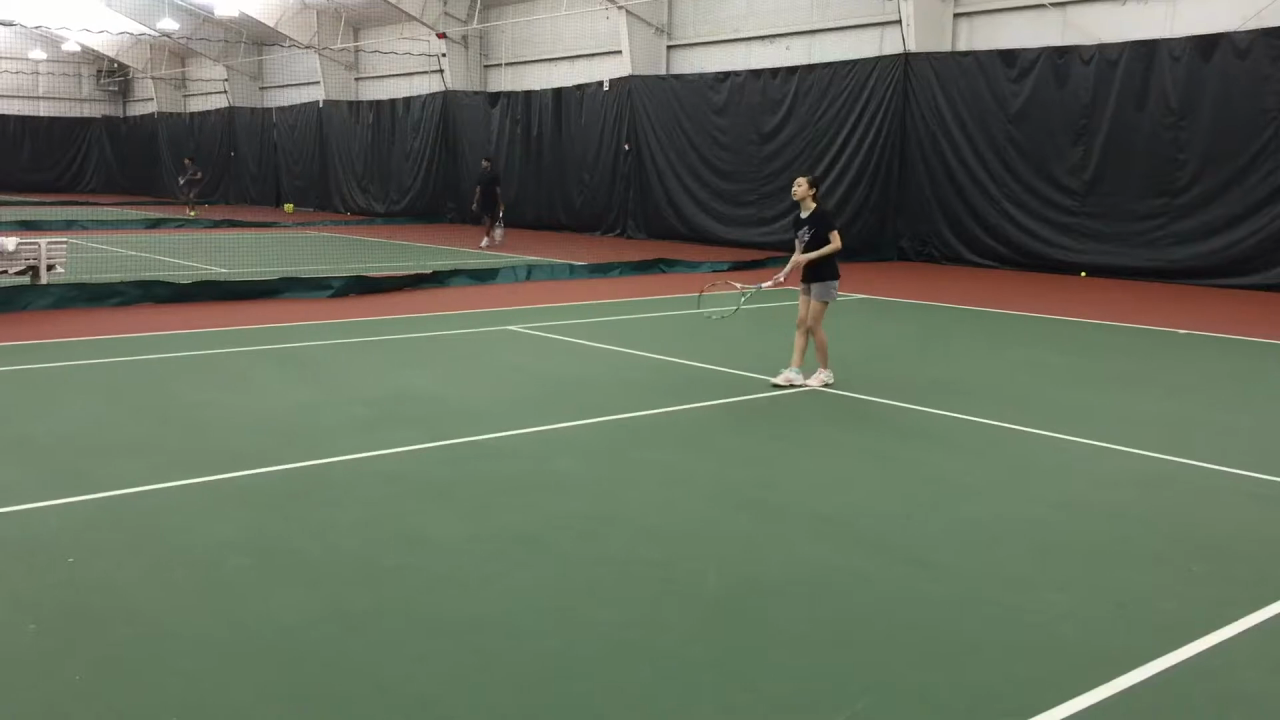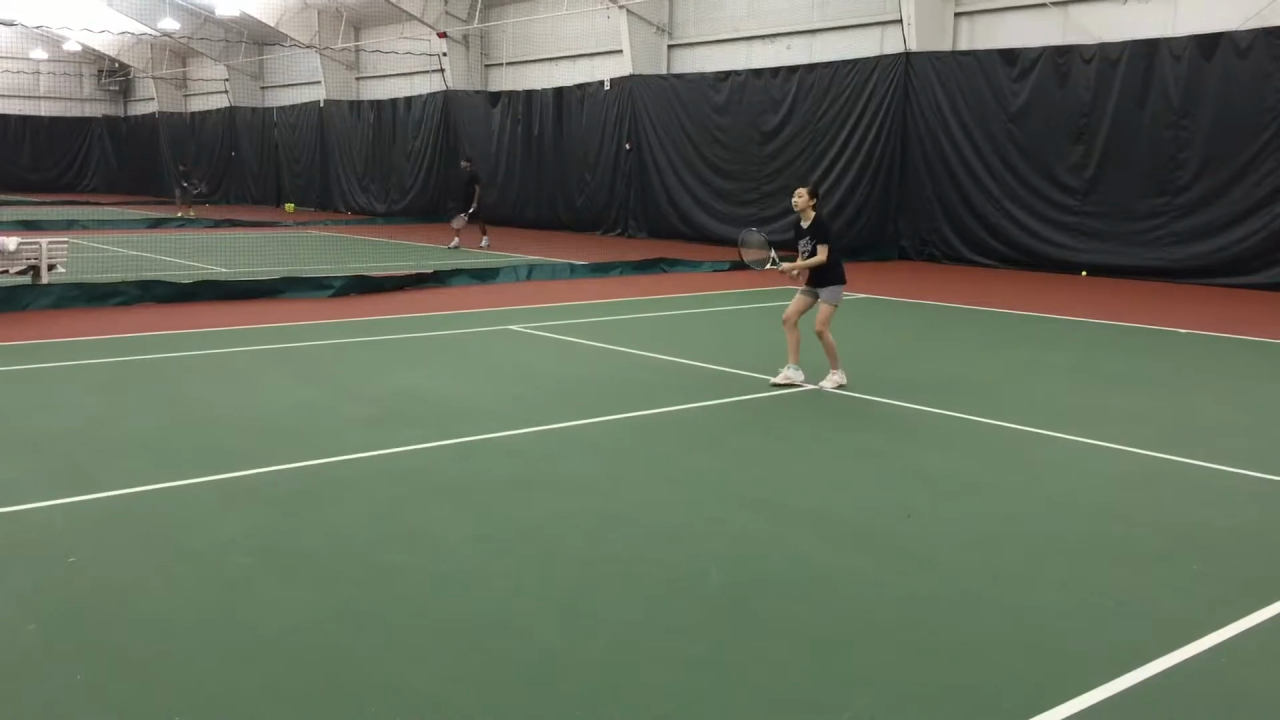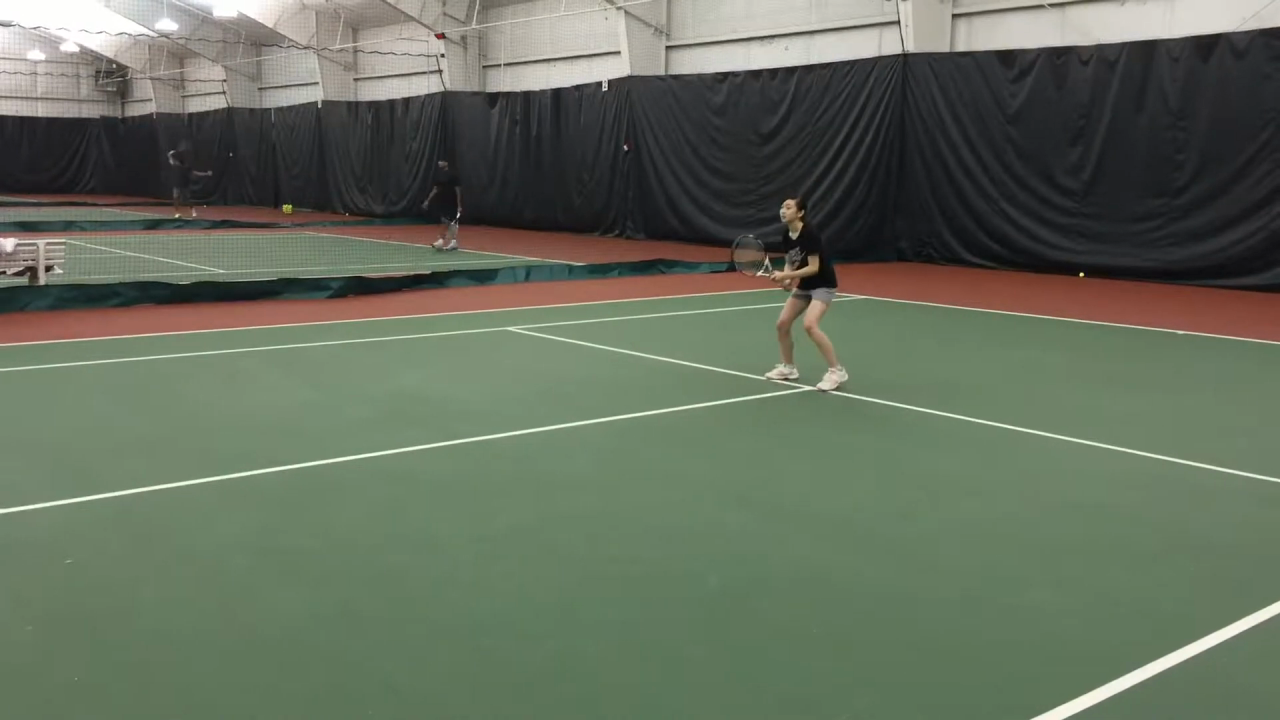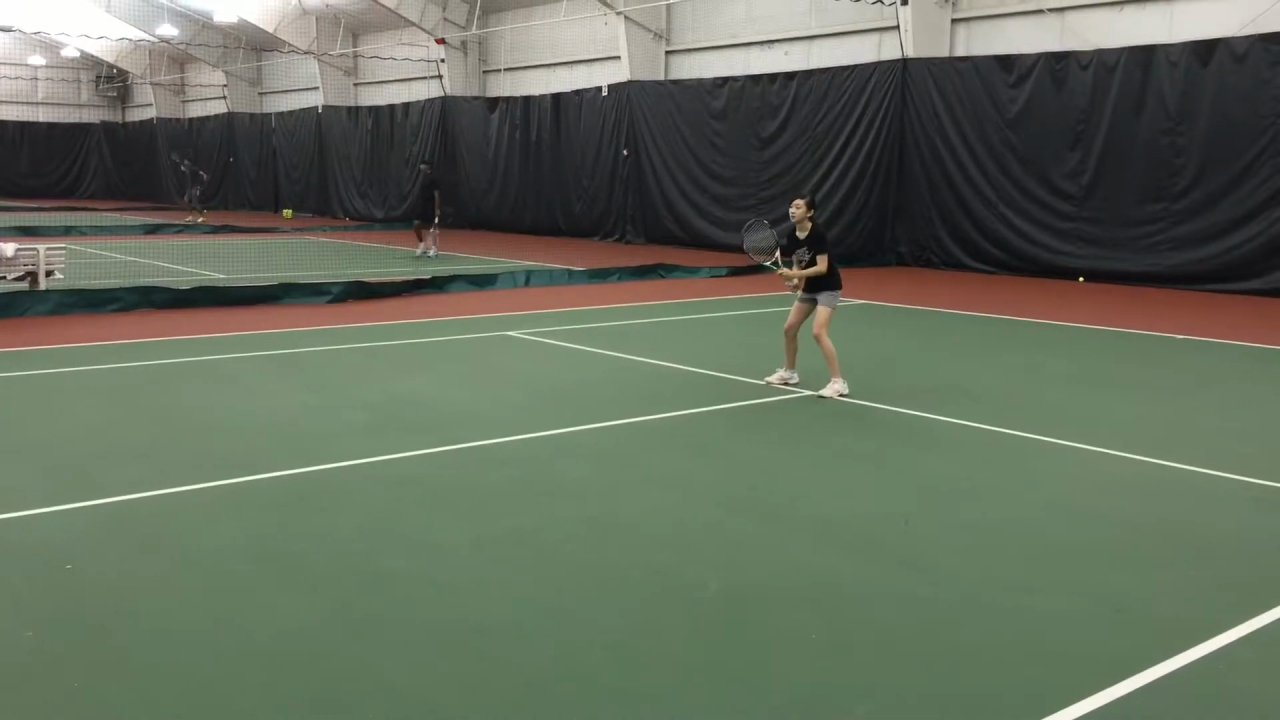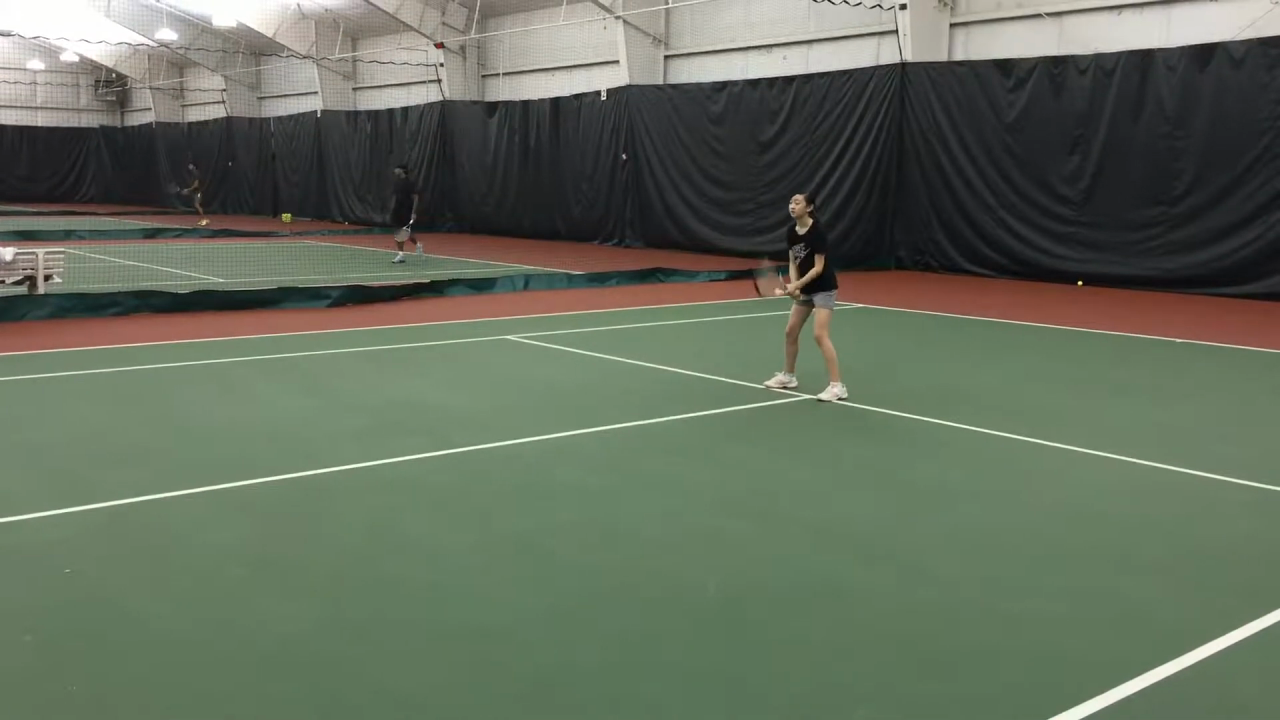
dt=0.5s
person 1, frame 1
left shoulder: (821, 215)
right shoulder: (797, 218)
left elbow: (837, 244)
left wrist: (809, 256)
right wrist: (785, 272)
left hip: (826, 277)
right hip: (808, 277)
left knee: (813, 324)
right knee: (801, 324)
left ankle: (825, 372)
right ankle: (794, 372)
person 1, frame 2
left shoulder: (820, 223)
right shoulder: (798, 226)
left elbow: (822, 258)
left wrist: (794, 266)
right wrist: (796, 270)
left hip: (831, 281)
right hip: (812, 281)
left knee: (820, 329)
right knee: (788, 318)
left ankle: (837, 373)
right ankle: (793, 370)
person 1, frame 3
left shoulder: (810, 234)
right shoulder: (786, 235)
left elbow: (813, 268)
left wrist: (786, 276)
right wrist: (787, 279)
left hip: (823, 285)
right hip: (804, 285)
left knee: (810, 325)
right knee: (782, 324)
left ankle: (836, 370)
right ankle: (788, 368)
person 1, frame 4
left shoulder: (818, 234)
right shoulder: (792, 235)
left elbow: (822, 267)
left wrist: (794, 274)
right wrist: (795, 280)
left hip: (828, 288)
right hip: (809, 288)
left knee: (819, 332)
right knee: (789, 328)
left ankle: (838, 382)
right ankle: (789, 372)
person 1, frame 5
left shoulder: (817, 231)
right shoulder: (791, 232)
left elbow: (819, 267)
right elbow: (793, 263)
left wrist: (796, 285)
right wrist: (792, 285)
left hip: (824, 288)
right hip: (804, 289)
left knee: (820, 335)
right knee: (791, 331)
left ankle: (837, 386)
right ankle: (788, 376)
